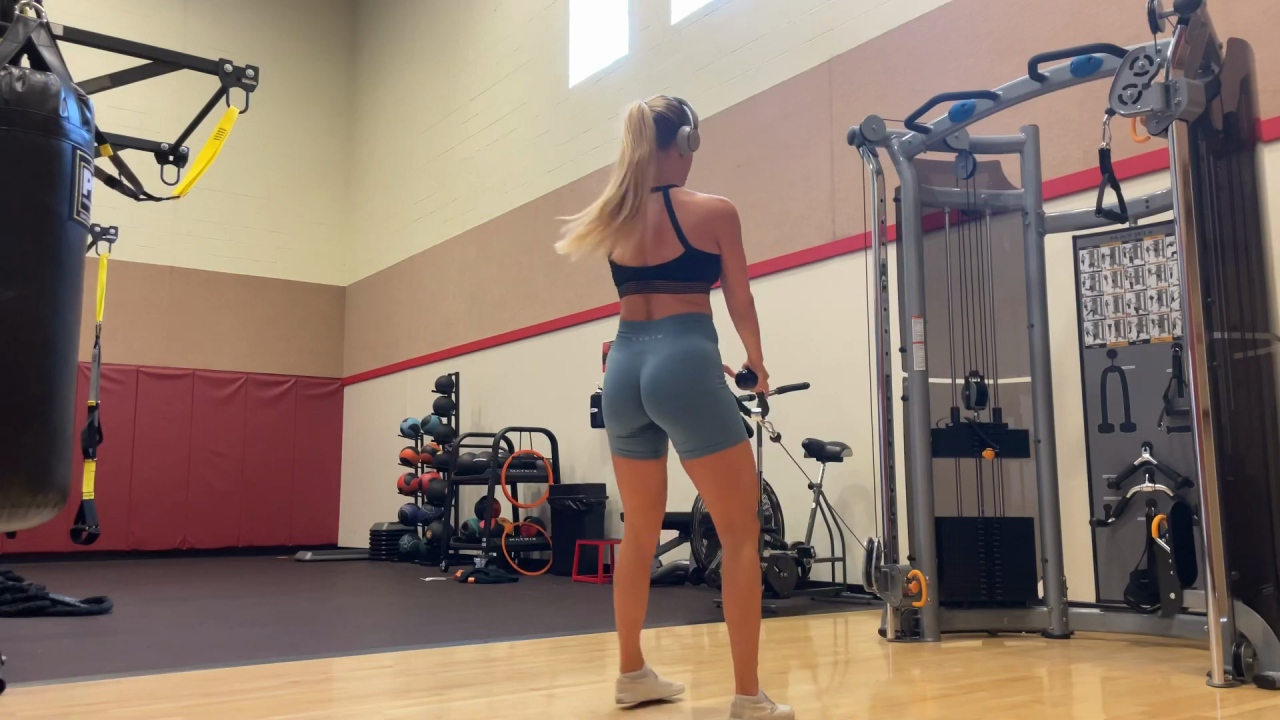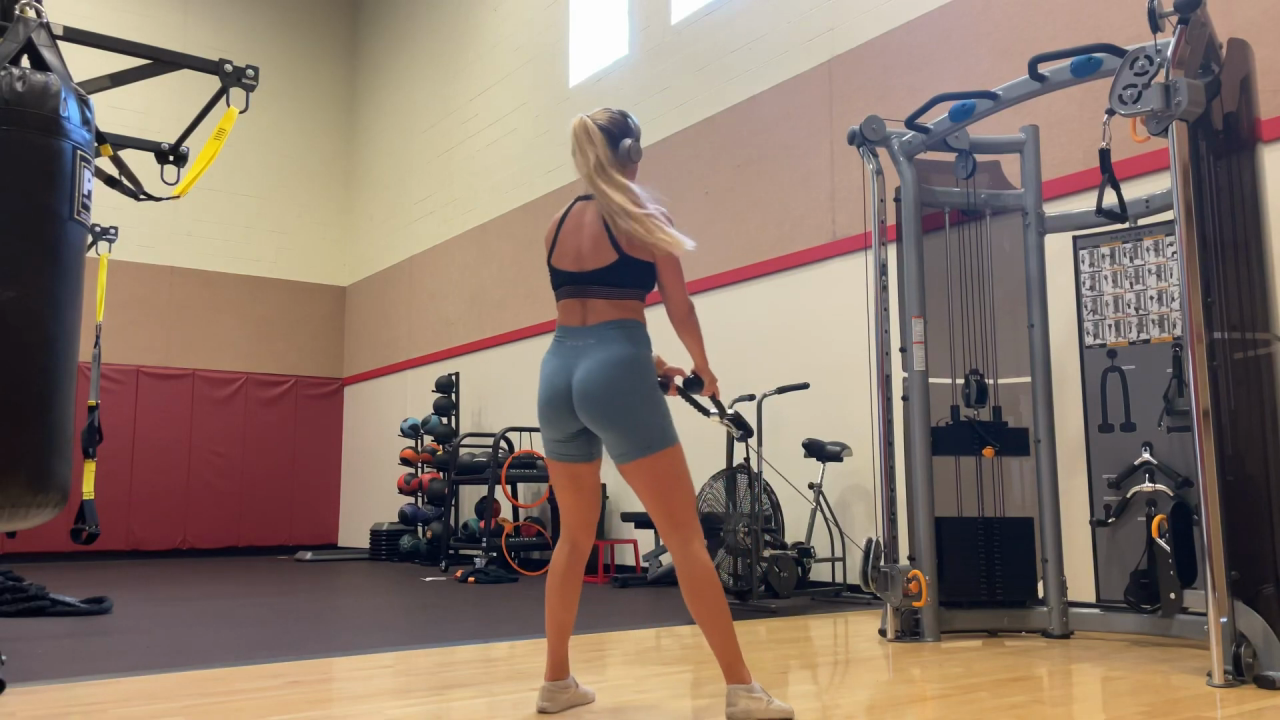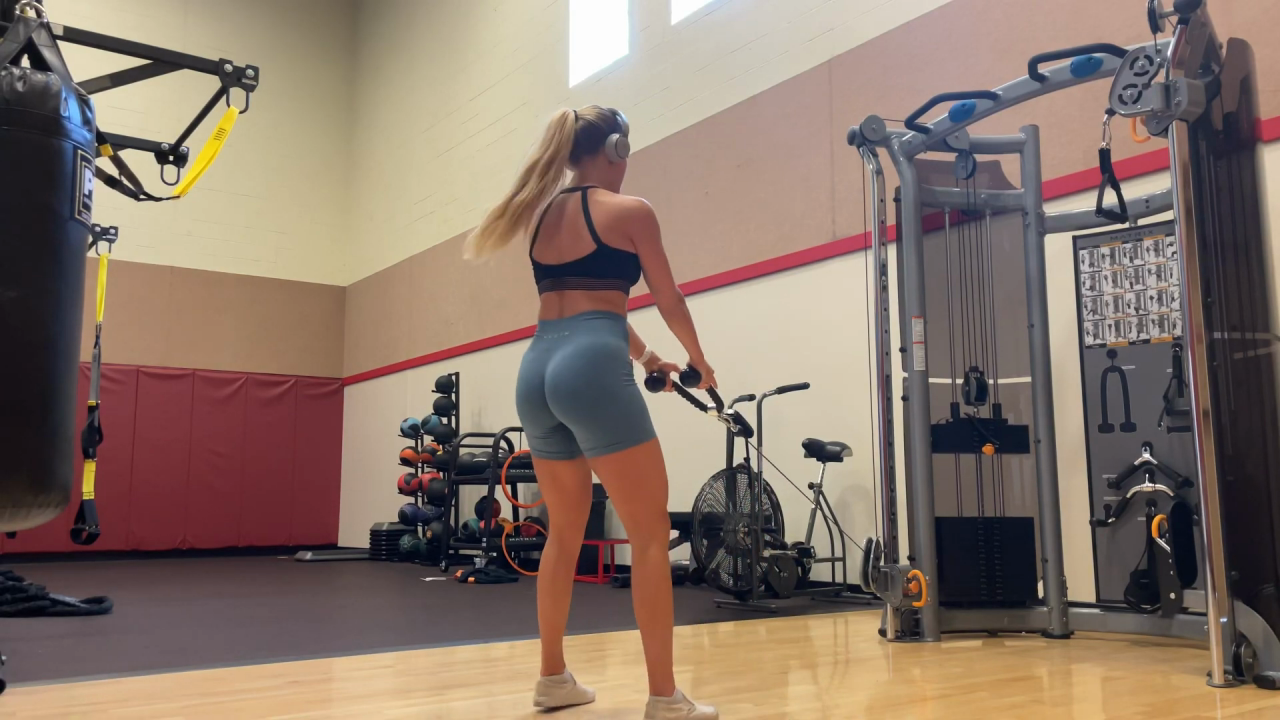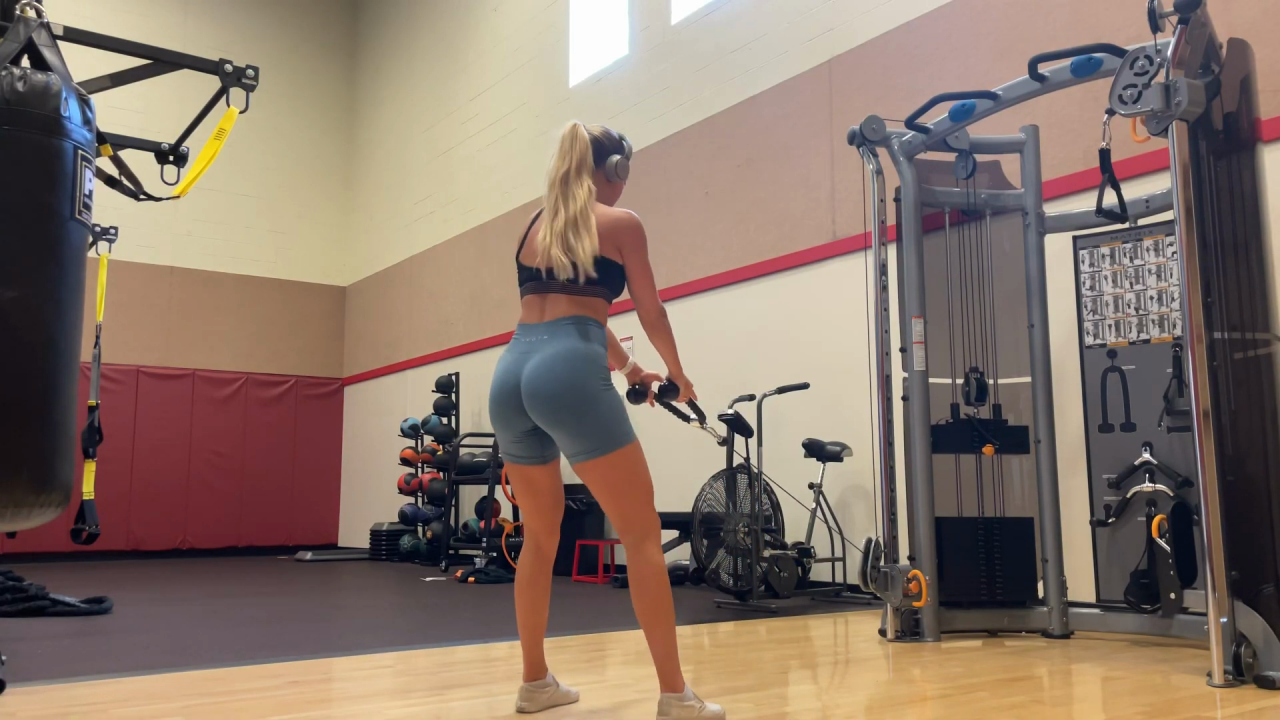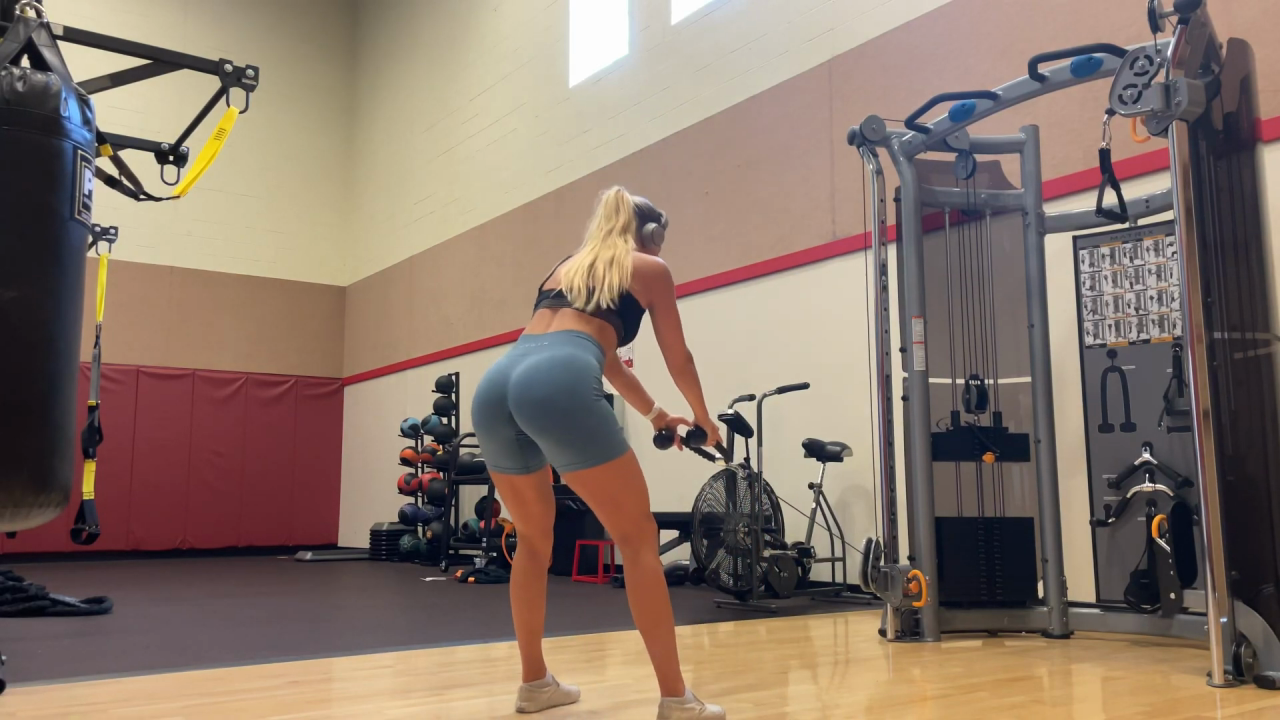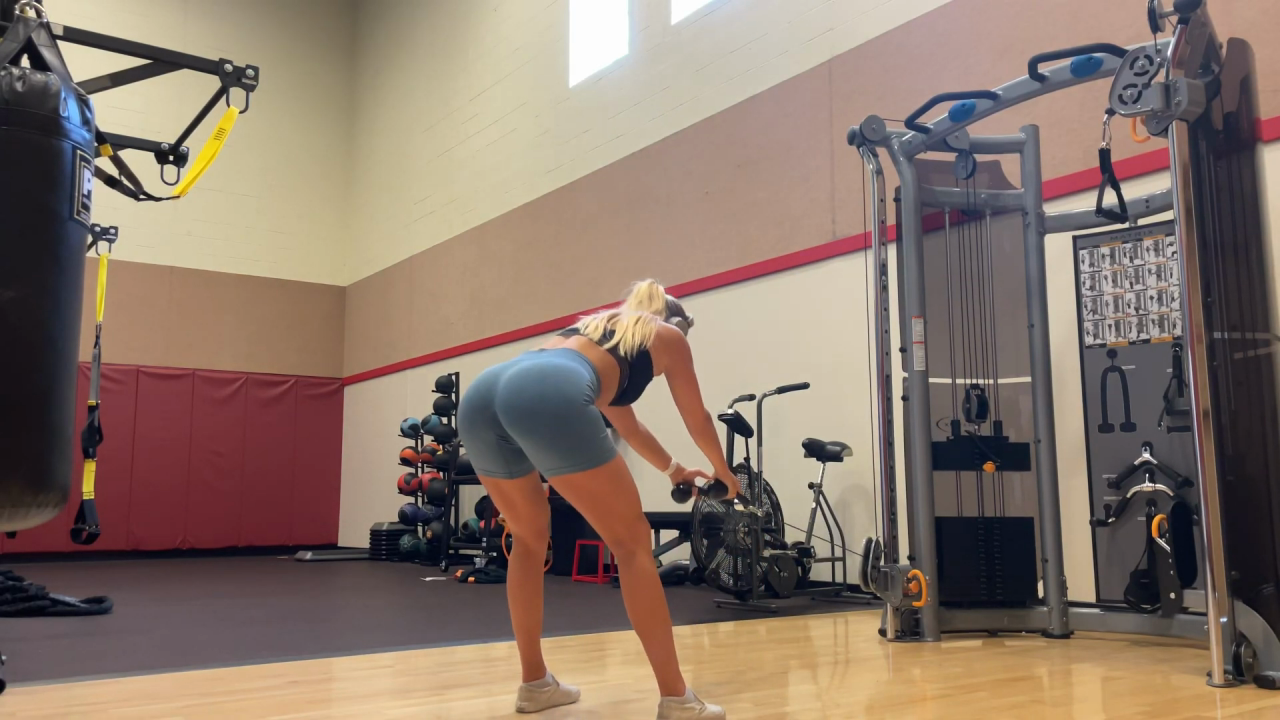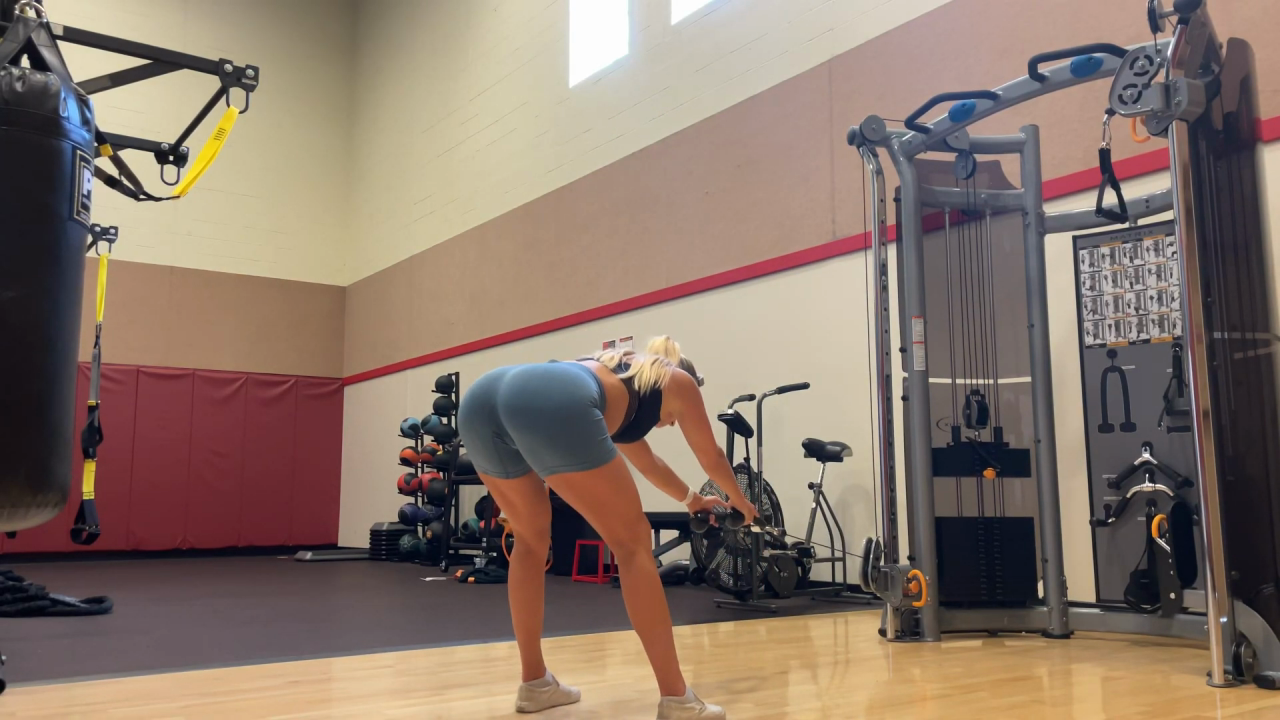
dt=0.4s
person 1, frame 1
left shoulder: (612, 220)
right shoulder: (715, 211)
right elbow: (740, 305)
right wrist: (757, 364)
left hip: (625, 368)
right hip: (686, 370)
left knee: (640, 532)
right knee: (740, 534)
person 1, frame 2
left shoulder: (556, 226)
right shoulder: (648, 222)
right elbow: (680, 309)
right wrist: (702, 368)
left hip: (558, 374)
right hip: (615, 377)
left knee: (574, 536)
right knee: (685, 535)
person 1, frame 3
left shoulder: (540, 216)
right shoulder: (630, 211)
right elbow: (668, 299)
left wrist: (648, 356)
right wrist: (698, 360)
left hip: (537, 371)
right hip: (595, 373)
left knee: (566, 531)
right knee: (650, 531)
person 1, frame 4
left shoulder: (535, 226)
right shoulder: (620, 223)
right elbow: (651, 313)
left wrist: (626, 365)
right wrist: (677, 374)
left hip: (511, 375)
right hip: (569, 378)
left knee: (539, 536)
right knee: (641, 534)
person 1, frame 5
left shoulder: (568, 267)
right shoulder: (649, 268)
right elbow: (677, 357)
left wrist: (654, 413)
right wrist: (703, 418)
left hip: (495, 386)
right hip: (558, 389)
left knee: (534, 541)
right knee: (637, 539)
person 1, frame 6
left shoulder: (595, 325)
right shoulder: (667, 335)
left elbow: (624, 421)
right elbow: (697, 420)
left wrist: (673, 469)
right wrist: (722, 471)
left hip: (482, 393)
right hip: (548, 397)
left knee: (529, 540)
right knee: (631, 543)
left ankle: (534, 682)
person 1, frame 7
left shoulder: (613, 366)
right shoulder: (679, 380)
left elbow: (645, 460)
right elbow: (712, 458)
left wrist: (692, 499)
right wrist: (739, 501)
left hip: (480, 398)
right hip: (551, 407)
left knee: (531, 539)
right knee: (631, 545)
left ankle: (535, 682)
